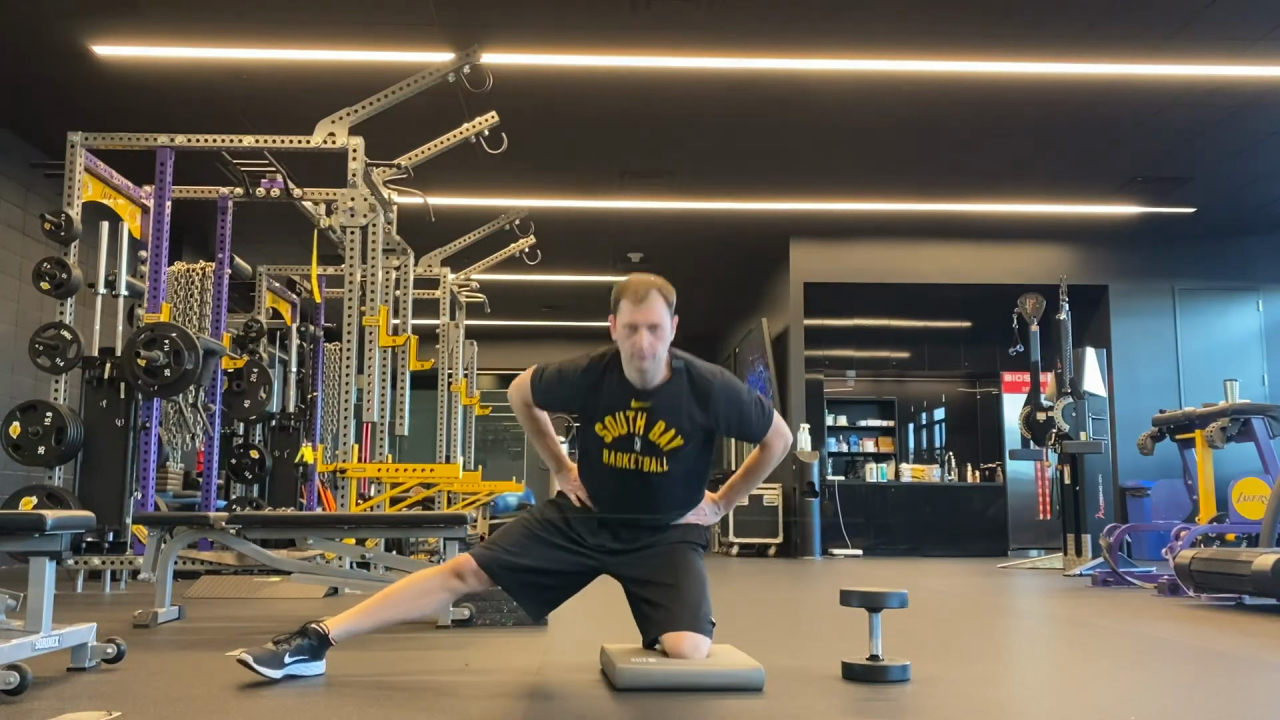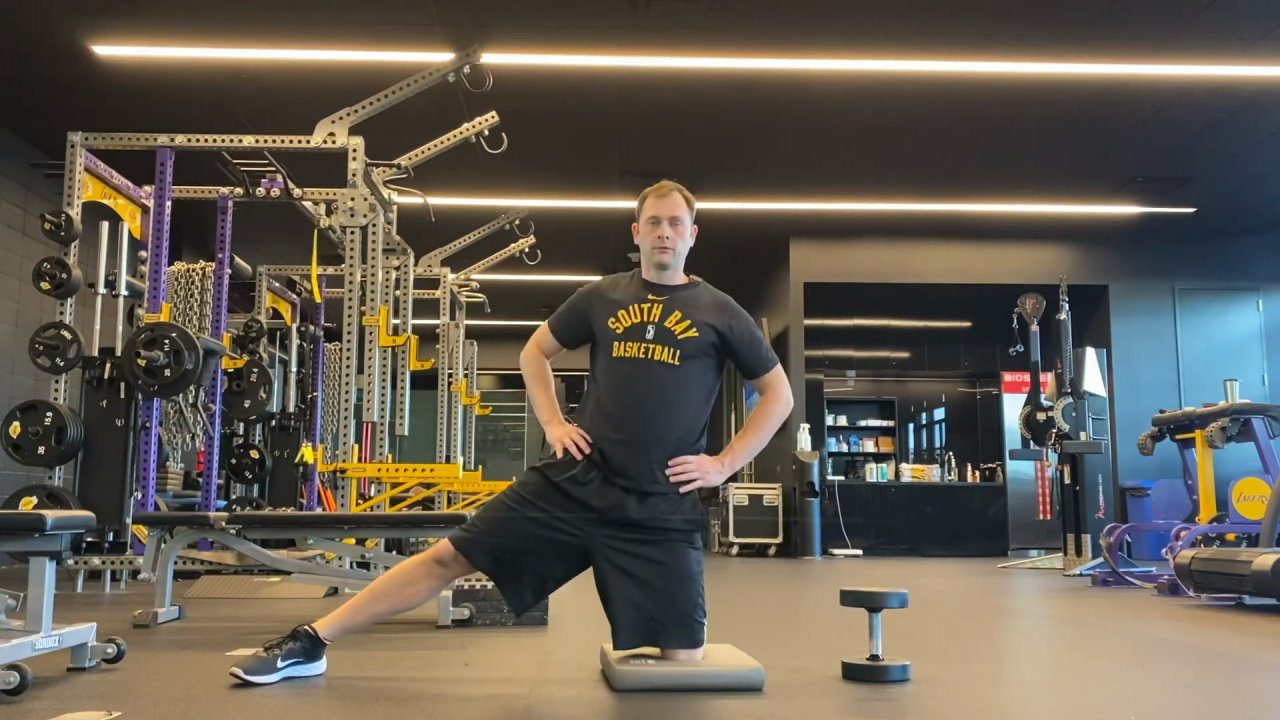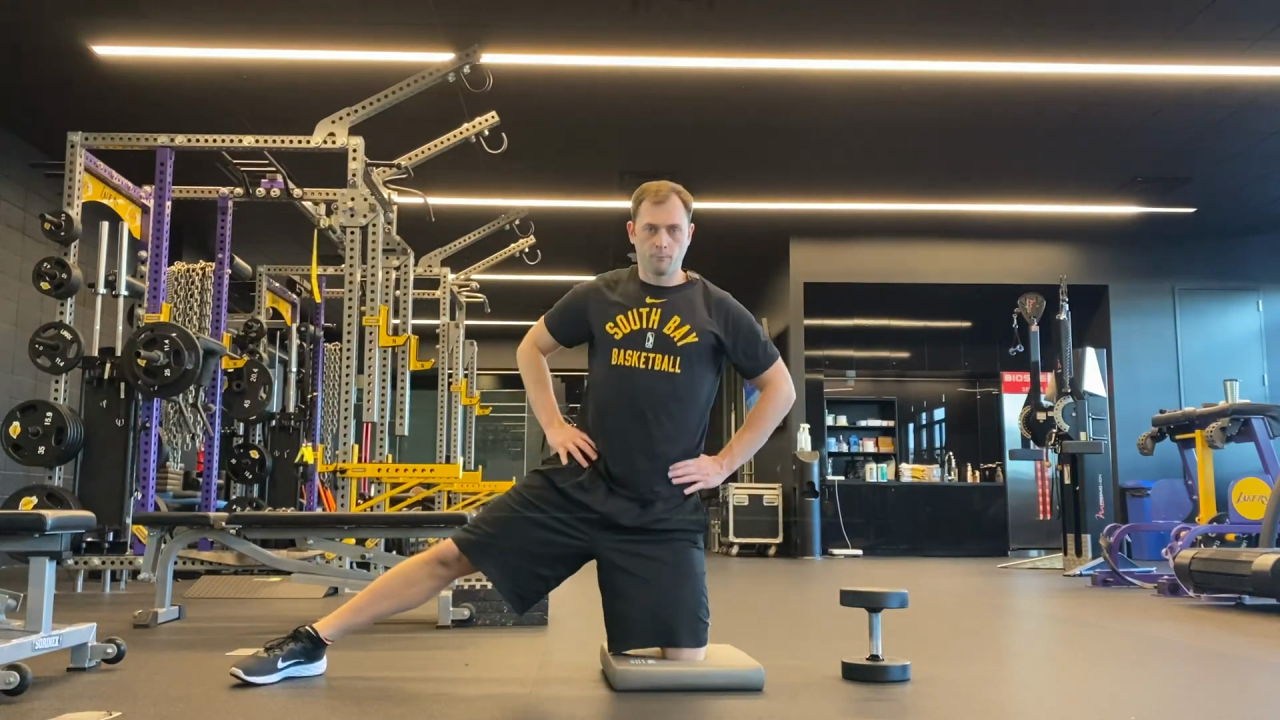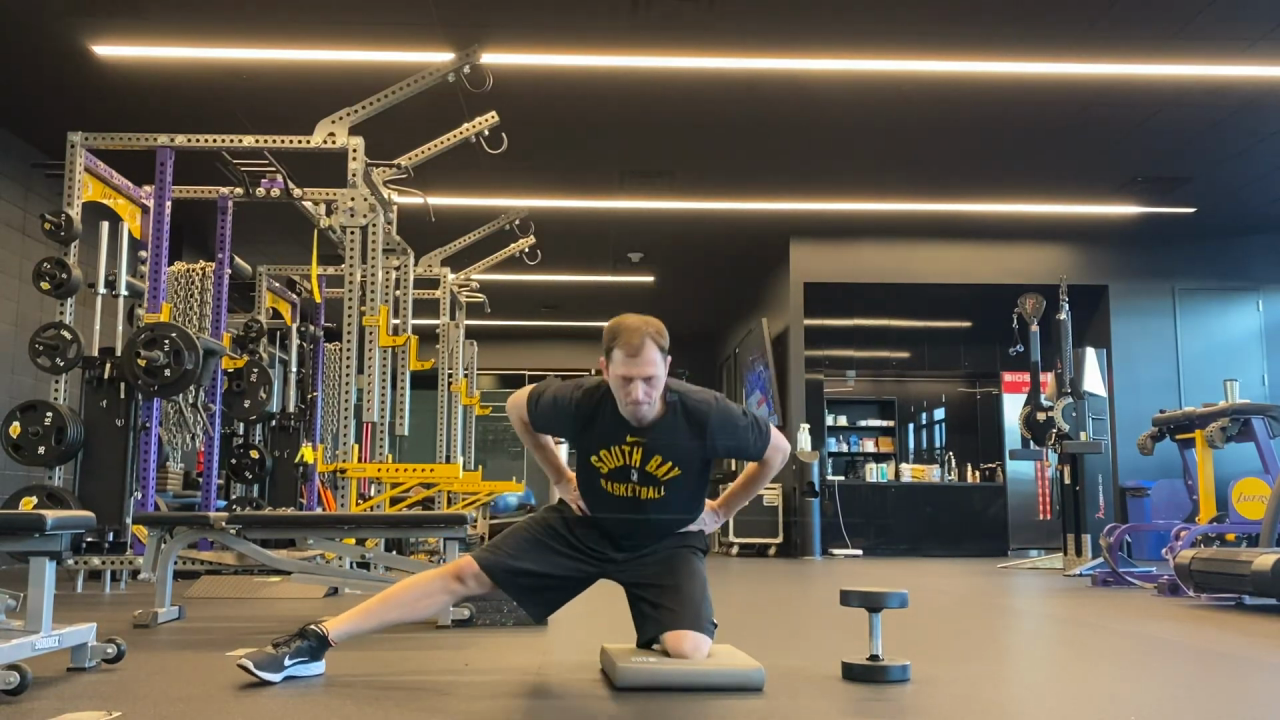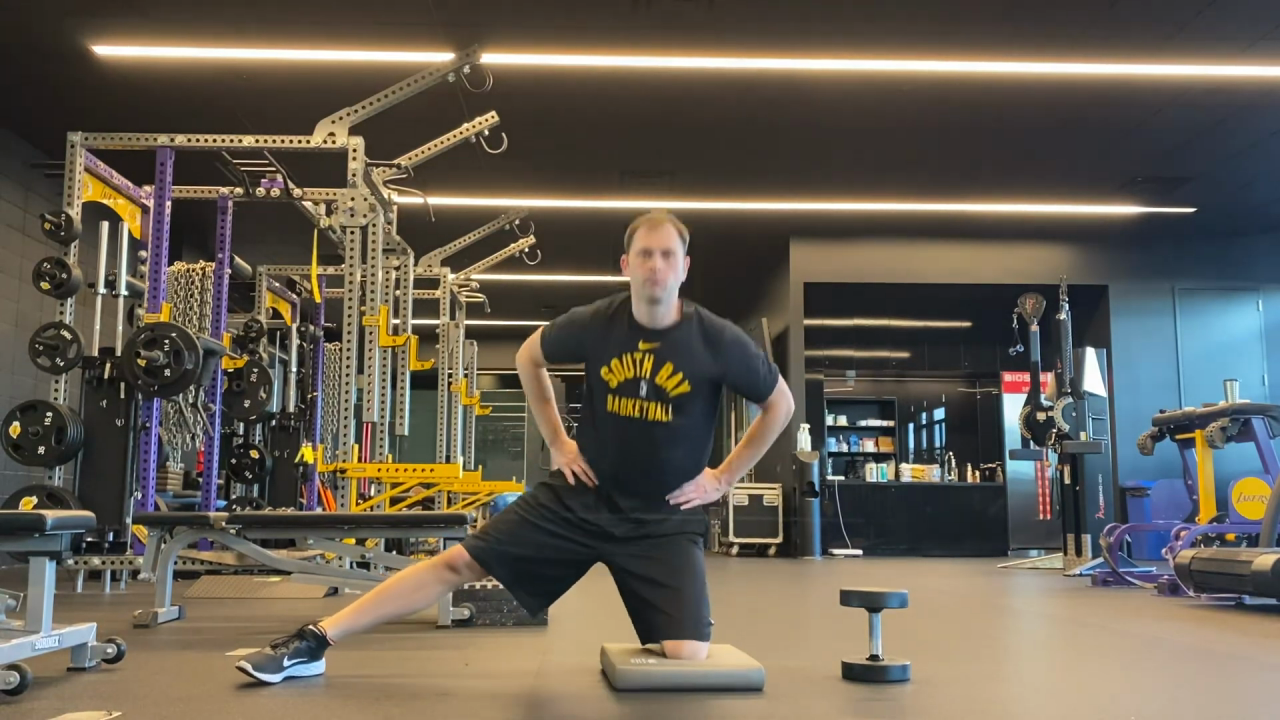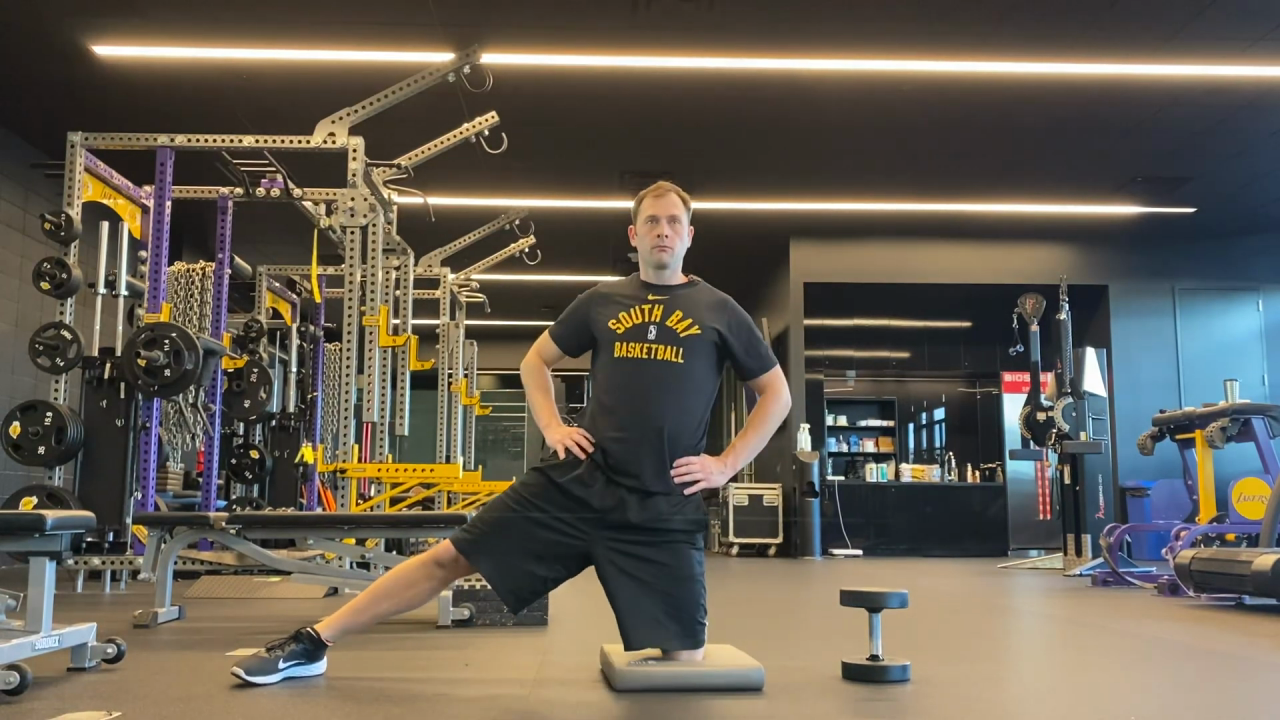
dt=0.5s
person 1, frame 1
left shoulder: (709, 389)
right shoulder: (585, 376)
left elbow: (779, 438)
right elbow: (519, 393)
left wrist: (721, 503)
right wrist: (561, 469)
left hip: (668, 535)
right hip: (583, 518)
left knee: (689, 652)
right knee: (462, 573)
left ankle: (636, 635)
right ankle: (314, 640)
person 1, frame 2
left shoulder: (719, 310)
right shoulder: (603, 296)
left elbow: (779, 394)
right elbow: (534, 353)
left wrist: (726, 464)
right wrist: (552, 422)
left hip: (662, 502)
right hip: (575, 478)
left knee: (682, 656)
right knee: (449, 557)
right ankle: (310, 643)
person 1, frame 3
left shoulder: (718, 310)
right shoulder: (600, 294)
left elbow: (780, 388)
right elbow: (531, 348)
left wrist: (725, 462)
right wrist: (554, 426)
left hip: (662, 506)
right hip: (579, 483)
left knee: (685, 658)
right knee: (451, 558)
right ankle: (310, 643)
person 1, frame 4
left shoulder: (705, 415)
right shoulder: (578, 404)
left elbow: (778, 450)
right elbow: (517, 406)
left wrist: (721, 511)
right wrist: (561, 479)
left hip: (667, 543)
right hip: (583, 526)
left knee: (690, 653)
right knee: (462, 574)
right ankle: (313, 641)
person 1, frame 5
left shoulder: (717, 341)
right shoulder: (593, 324)
left elbow: (780, 404)
right elbow: (529, 358)
left wrist: (723, 477)
right wrist: (558, 442)
left hip: (664, 517)
right hip: (581, 496)
left knee: (688, 655)
right knee: (458, 564)
right ankle: (314, 641)
person 1, frame 6
left shoulder: (718, 310)
right shoulder: (603, 300)
left elbow: (776, 394)
right elbow: (535, 360)
left wrist: (728, 464)
right wrist: (551, 425)
left hip: (664, 503)
right hip: (578, 478)
left knee: (683, 658)
right knee: (449, 558)
right ankle: (311, 643)
